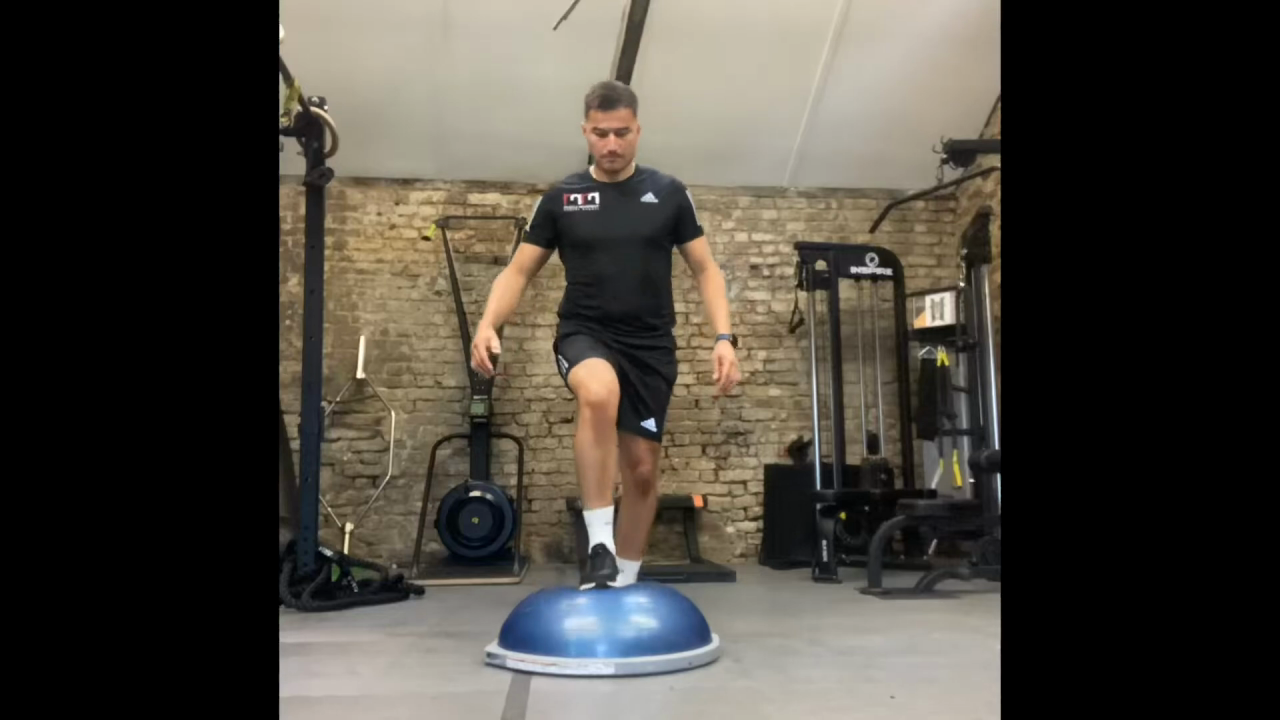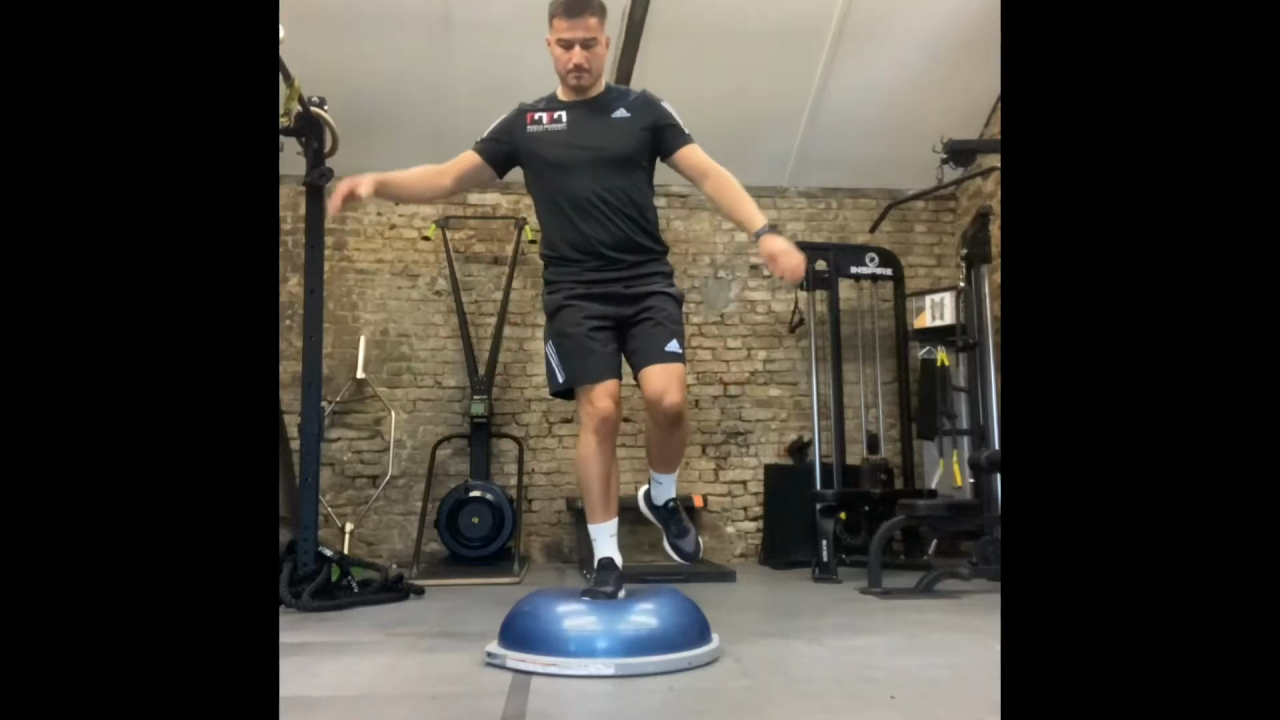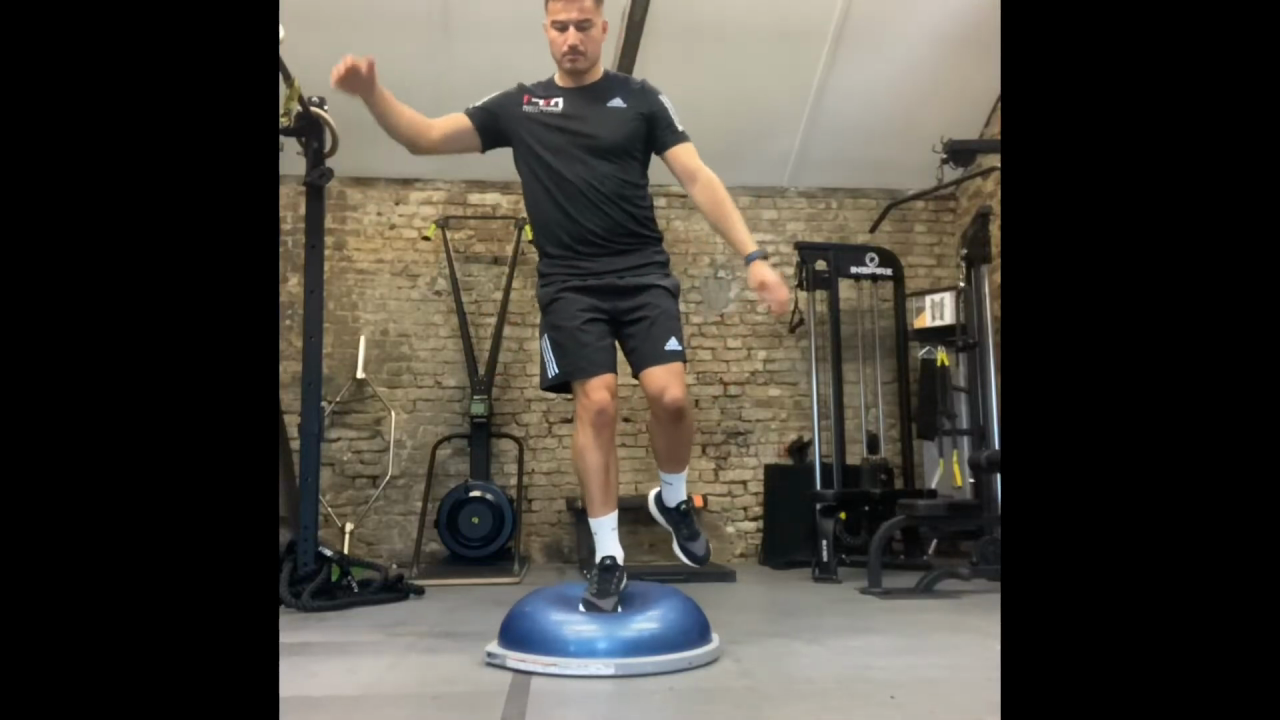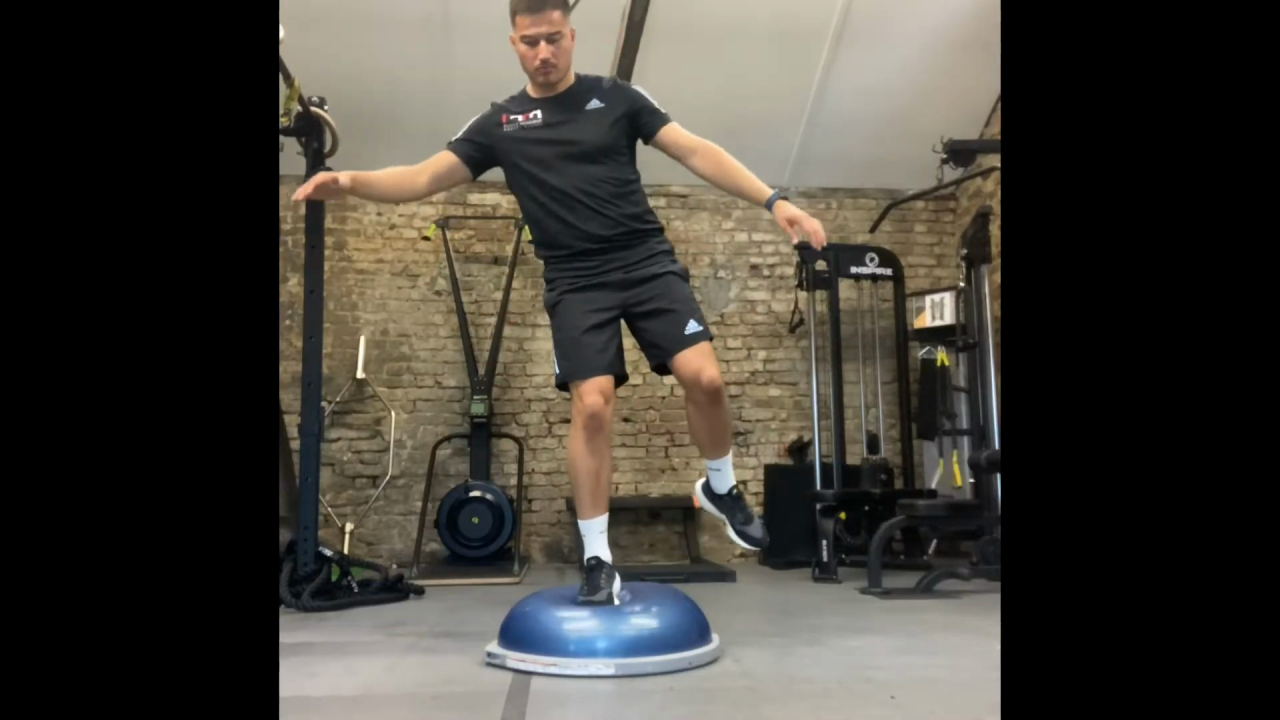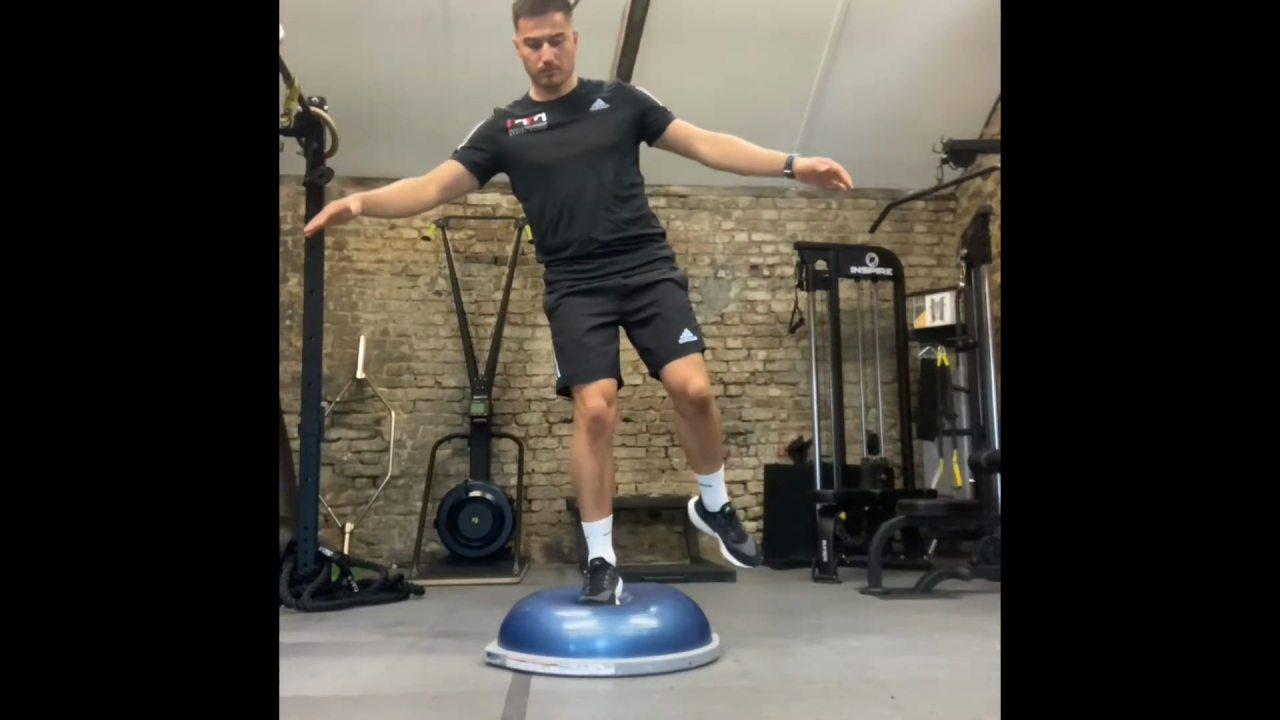
dt=1s
person 1, frame 1
left shoulder: (668, 193)
right shoulder: (561, 198)
left elbow: (705, 268)
right elbow: (518, 271)
left wrist: (723, 337)
right wrist: (487, 323)
left hip: (651, 345)
right hip: (585, 334)
left knee: (642, 468)
right knee: (599, 394)
left ankle: (627, 581)
right ankle: (599, 548)
person 1, frame 2
left shoulder: (643, 109)
right shoulder: (526, 122)
left elbow: (706, 173)
right elbow: (449, 177)
left wrist: (763, 230)
right wrist: (379, 182)
left hip: (647, 282)
right hip: (576, 292)
left knee: (668, 399)
right knee: (599, 412)
left ankle: (662, 498)
right ankle: (606, 557)
person 1, frame 3
left shoulder: (640, 99)
right shoulder: (519, 106)
left elbow: (696, 178)
right elbow: (426, 136)
left wrist: (753, 255)
right wrist: (371, 91)
left hip: (642, 271)
right hip: (569, 281)
left knee: (670, 397)
right knee: (595, 405)
left ankle: (672, 500)
right ankle: (607, 557)
person 1, frame 4
left shoulder: (617, 96)
right shoulder: (499, 124)
left elbow: (695, 151)
right elbow: (423, 177)
left wrist: (773, 200)
right wrist: (350, 181)
left hip: (648, 262)
right hip: (576, 282)
left knee: (704, 378)
right knee: (592, 406)
left ankle: (721, 487)
right ankle: (597, 558)
person 1, frame 5
left shoulder: (621, 99)
right shoulder: (504, 128)
left elbow: (704, 144)
right elbow: (432, 188)
left wrist: (791, 164)
right wrist: (361, 202)
left hip: (647, 267)
right hip: (576, 286)
left knee: (693, 389)
right knee: (594, 410)
left ankle: (713, 505)
right ankle: (600, 560)
